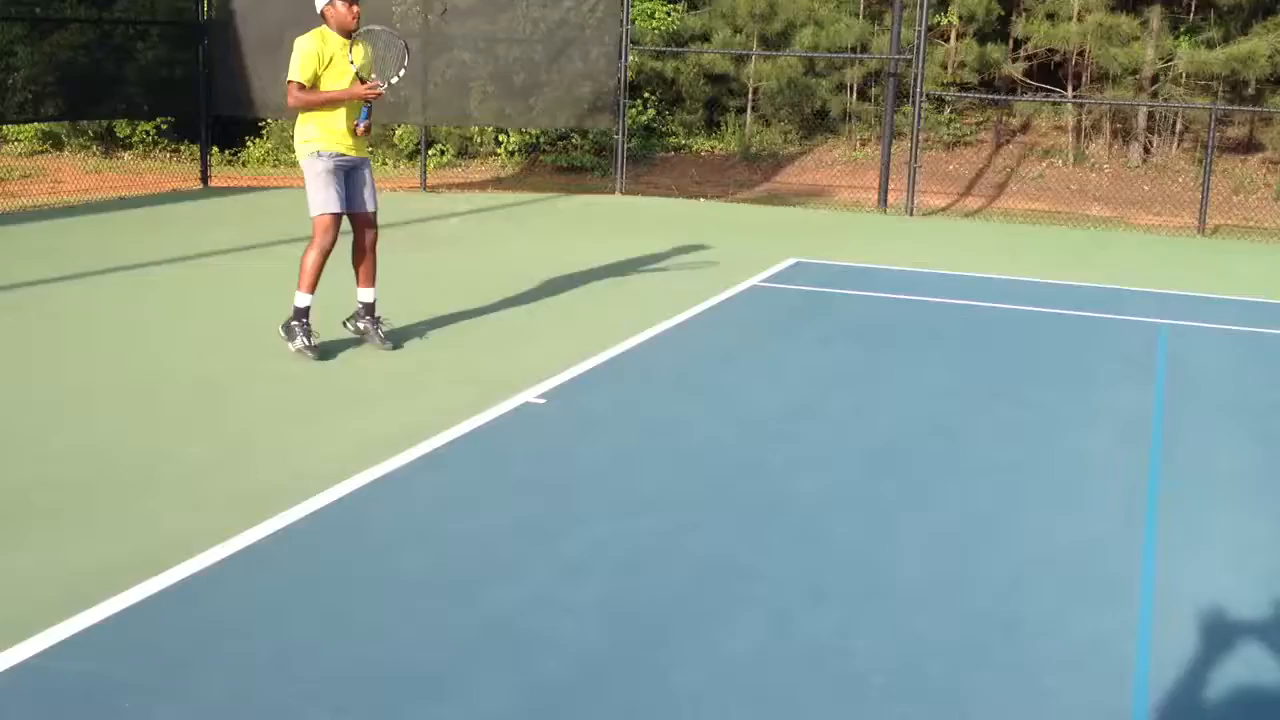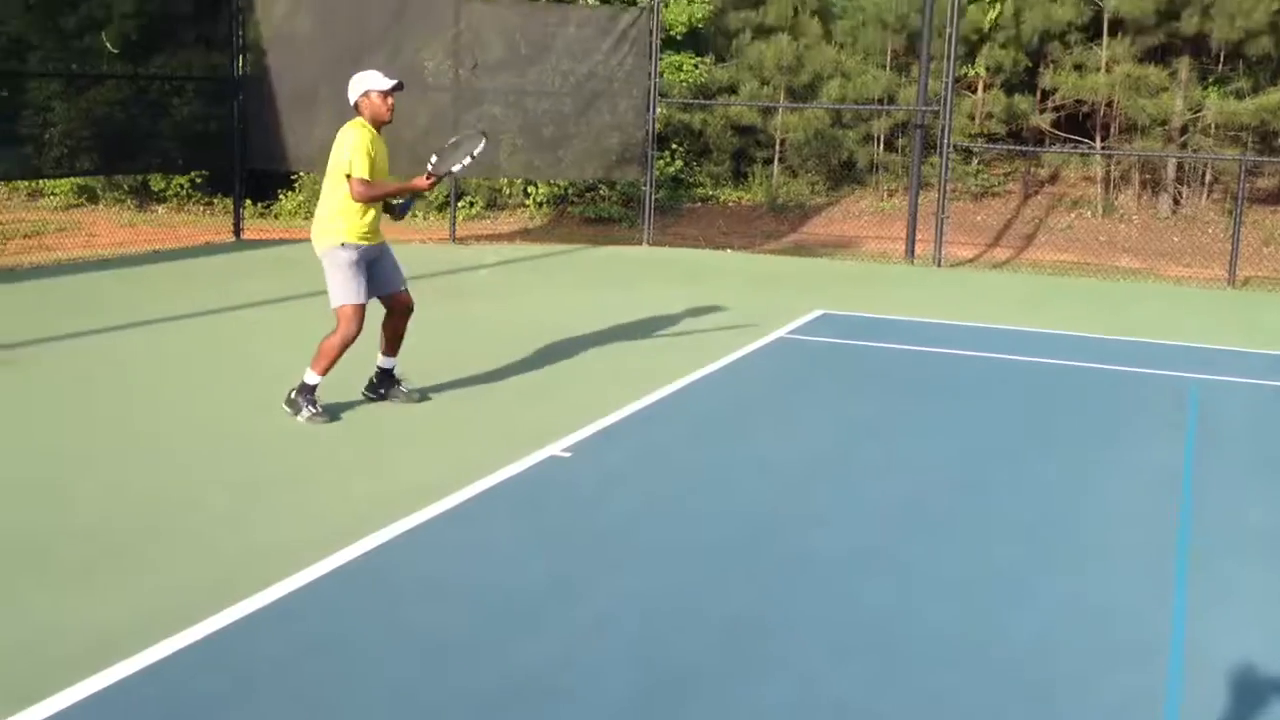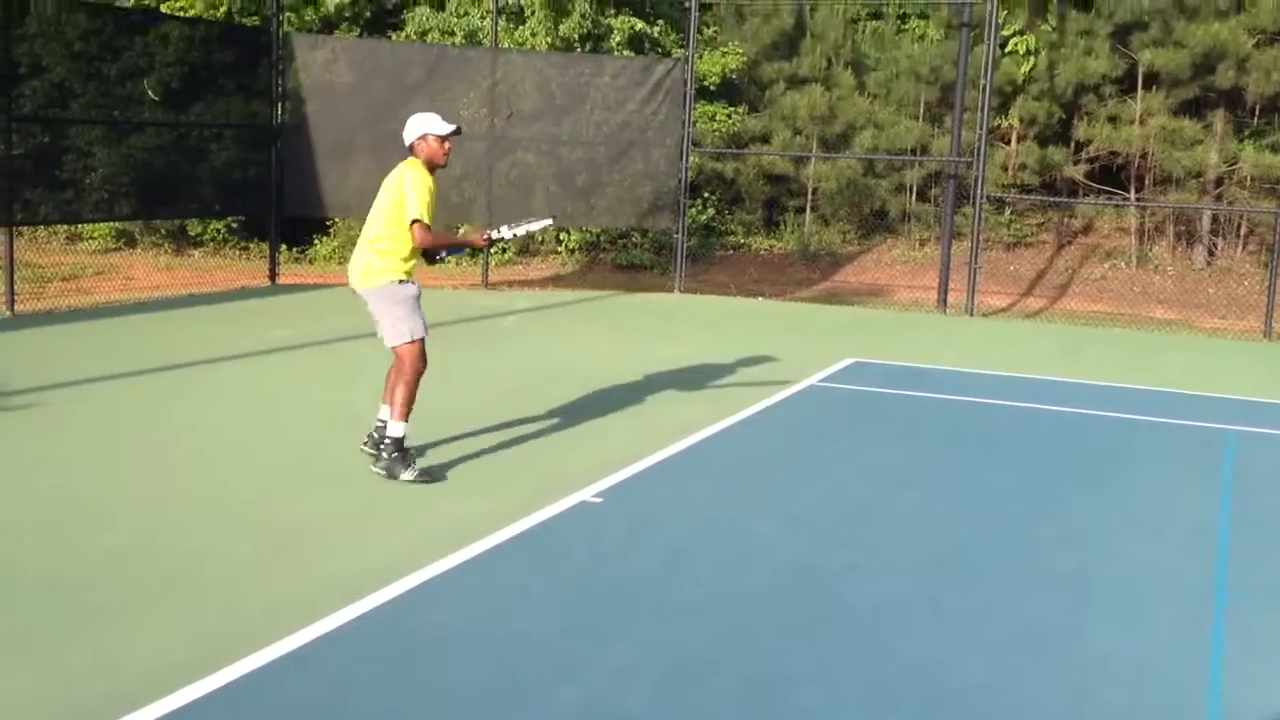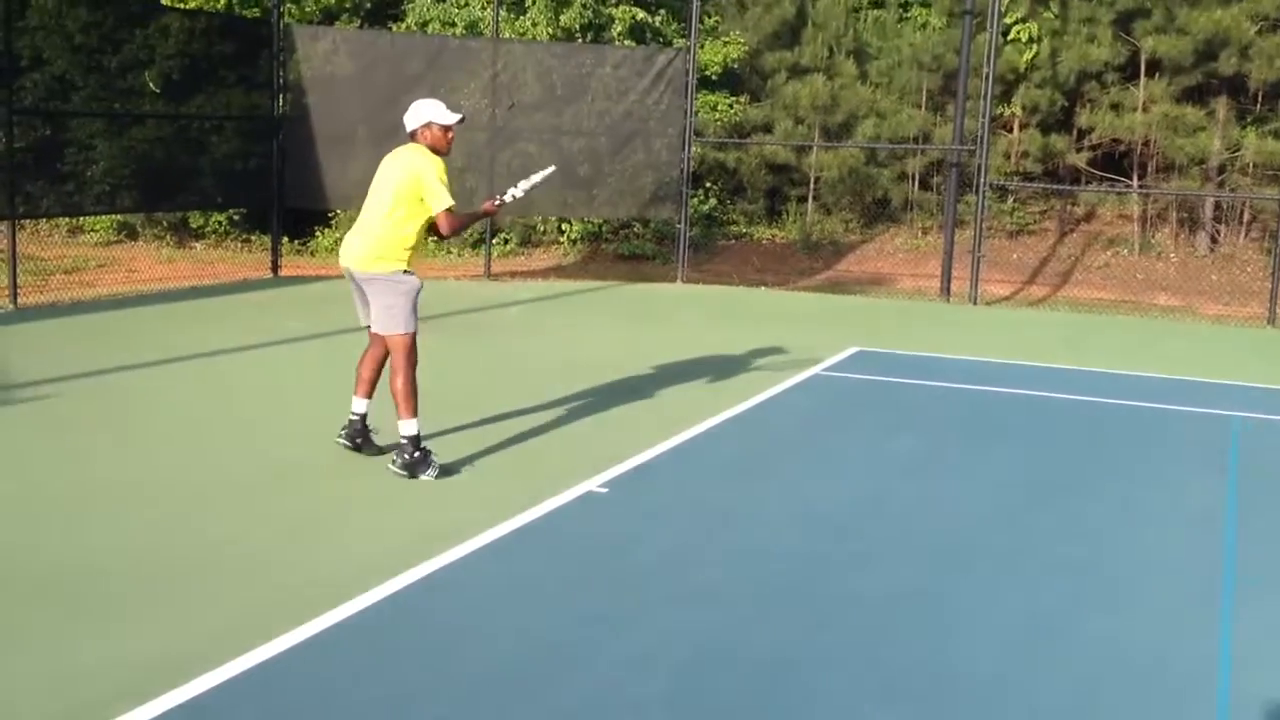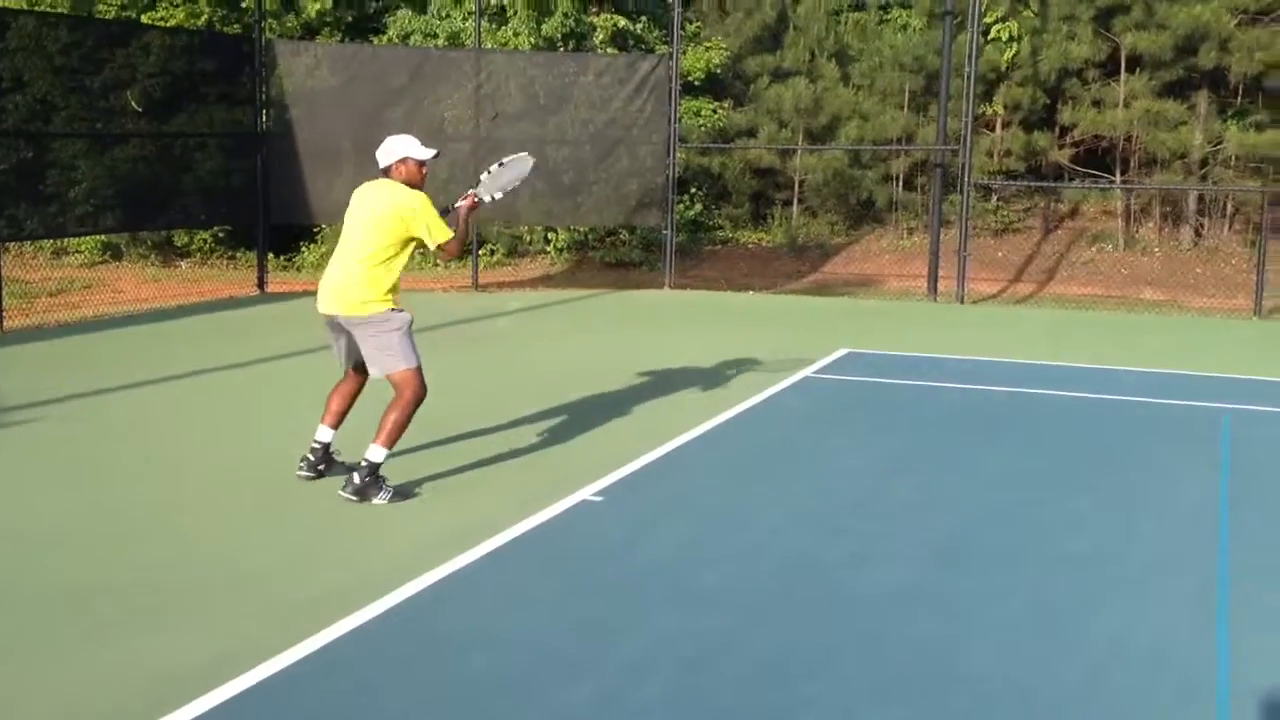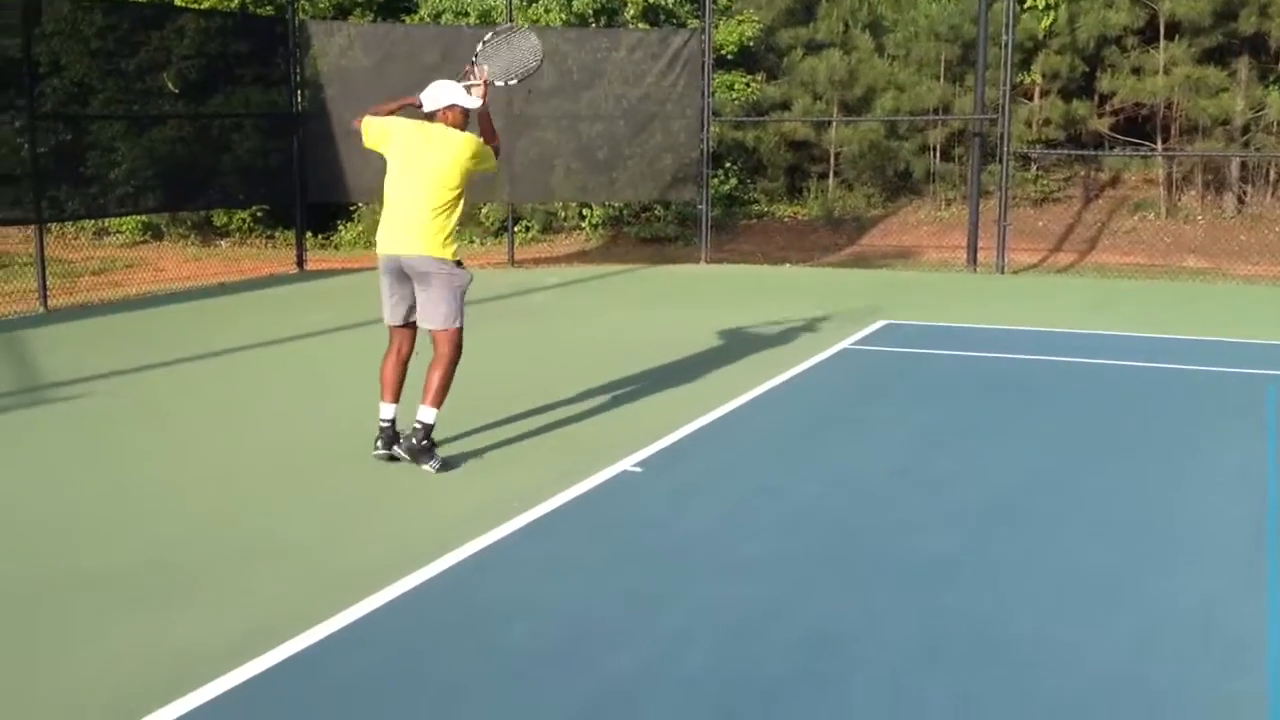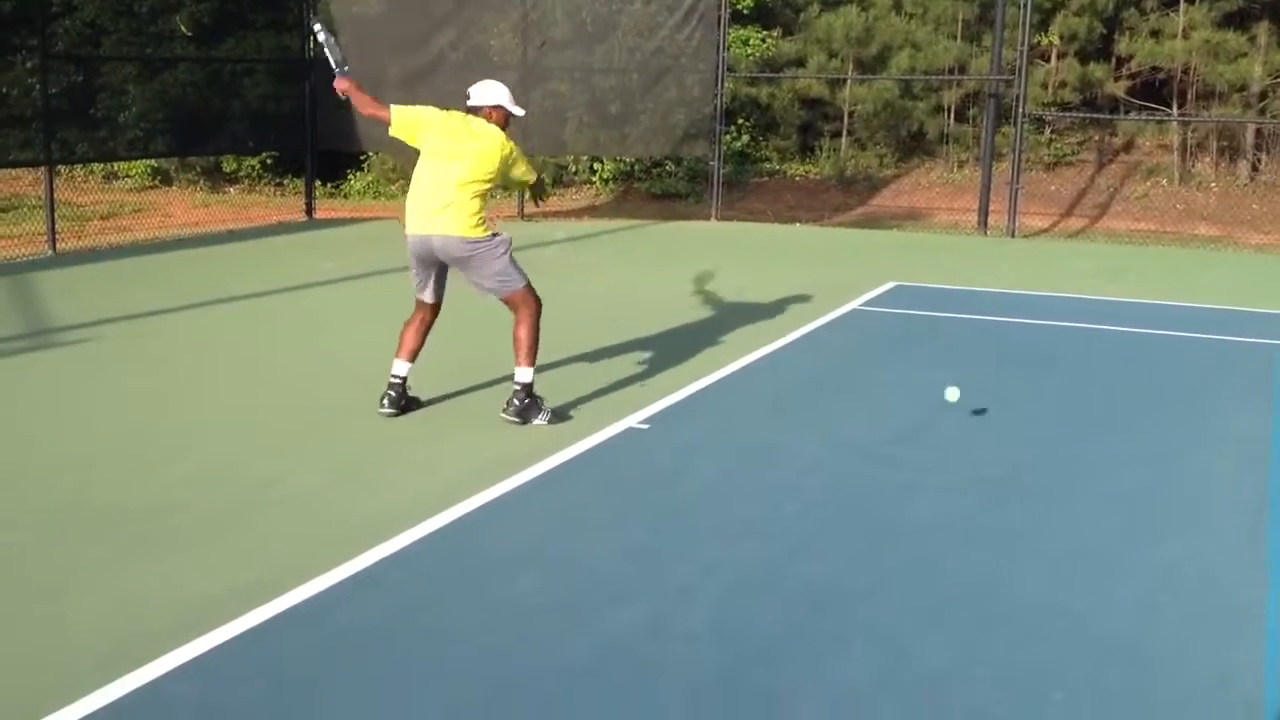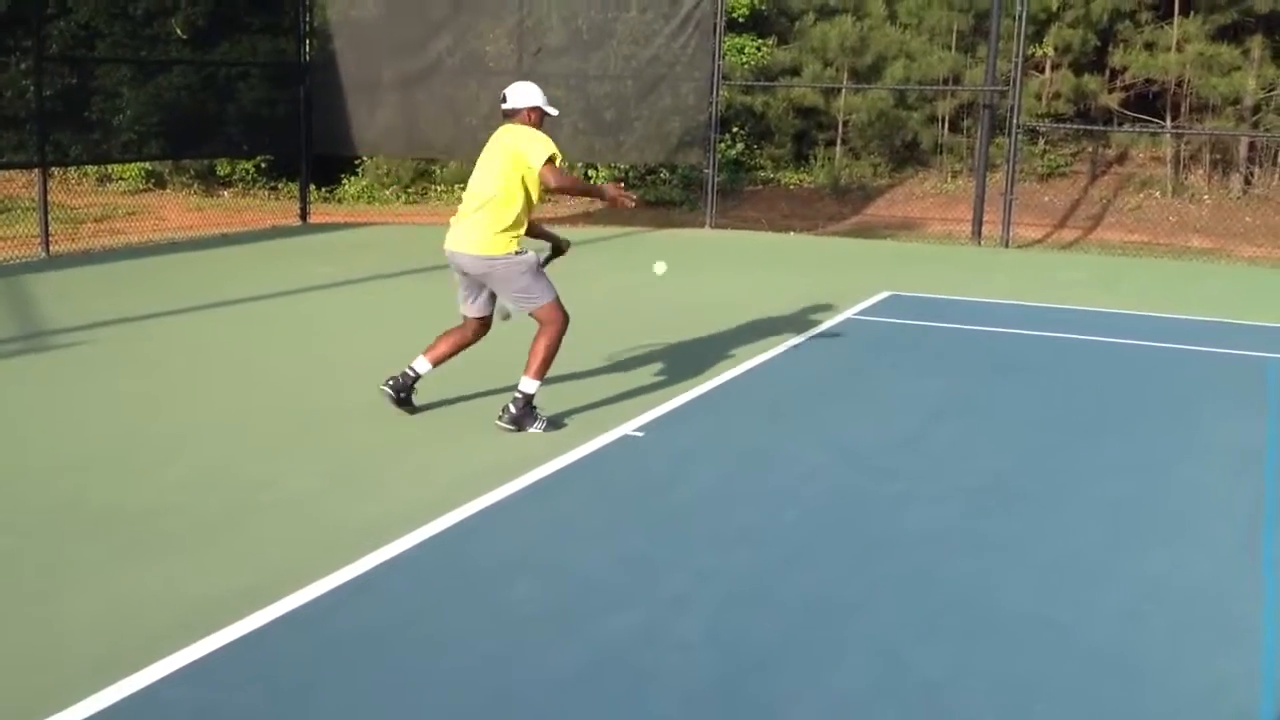
dt=0.3s
person 1, frame 1
right shoulder: (311, 43)
right elbow: (295, 98)
left wrist: (365, 118)
right wrist: (349, 92)
left hip: (354, 153)
right hip: (321, 151)
left knee: (368, 231)
right knee: (326, 233)
left ankle: (364, 315)
right ankle: (297, 321)
person 1, frame 2
left shoulder: (377, 139)
right shoulder: (354, 136)
right elbow: (358, 192)
left wrist: (394, 205)
right wrist: (410, 187)
left hip: (369, 240)
right hip: (340, 241)
left knee: (402, 305)
right knee: (350, 325)
left ankle: (382, 380)
right ankle: (302, 393)
person 1, frame 3
left shoulder: (406, 172)
right shoulder: (418, 178)
right elbow: (423, 236)
left wrist: (434, 247)
right wrist: (467, 241)
left hip: (373, 271)
right hip: (383, 276)
left knee: (406, 353)
right knee: (415, 360)
left ankle: (380, 434)
right ankle: (391, 451)
person 1, frame 4
left shoulder: (397, 156)
right shoulder: (429, 163)
right elbow: (448, 226)
left wrist: (435, 222)
right wrist: (482, 211)
left hip: (355, 256)
right hip: (383, 263)
left knee: (381, 341)
right knee: (404, 353)
left ankle: (355, 426)
right ankle: (409, 451)
person 1, frame 5
left shoulder: (364, 191)
right shoulder: (415, 202)
right elbow: (452, 249)
right wrist: (464, 214)
left hip: (331, 300)
right hip: (368, 306)
left knee: (354, 378)
right knee: (412, 390)
left ankle: (315, 455)
right ankle: (364, 476)
person 1, frame 6
left shoulder: (398, 129)
right shoulder: (467, 144)
left elbow: (361, 120)
right elbow: (494, 152)
left wrist: (406, 102)
right wrist: (483, 104)
left hip: (390, 250)
right hip: (432, 254)
left knee: (400, 344)
right knee: (448, 348)
left ankle: (386, 434)
right ankle: (418, 438)
person 1, frame 7
left shoulder: (437, 120)
right shoulder: (505, 147)
left elbow: (374, 110)
right elbow: (536, 188)
left wrist: (348, 86)
right wrist: (533, 189)
left hip: (418, 233)
right hip: (463, 235)
left knee: (426, 310)
right knee: (528, 306)
left ankle: (394, 391)
right ankle: (522, 398)
person 1, frame 8
left shoulder: (499, 143)
right shoulder: (527, 138)
right elbow: (553, 178)
left wrist: (549, 236)
right wrist: (603, 191)
left hip: (459, 248)
right hip: (493, 251)
left knee: (475, 326)
right knee: (555, 321)
left ankle: (403, 381)
right ankle: (519, 408)
